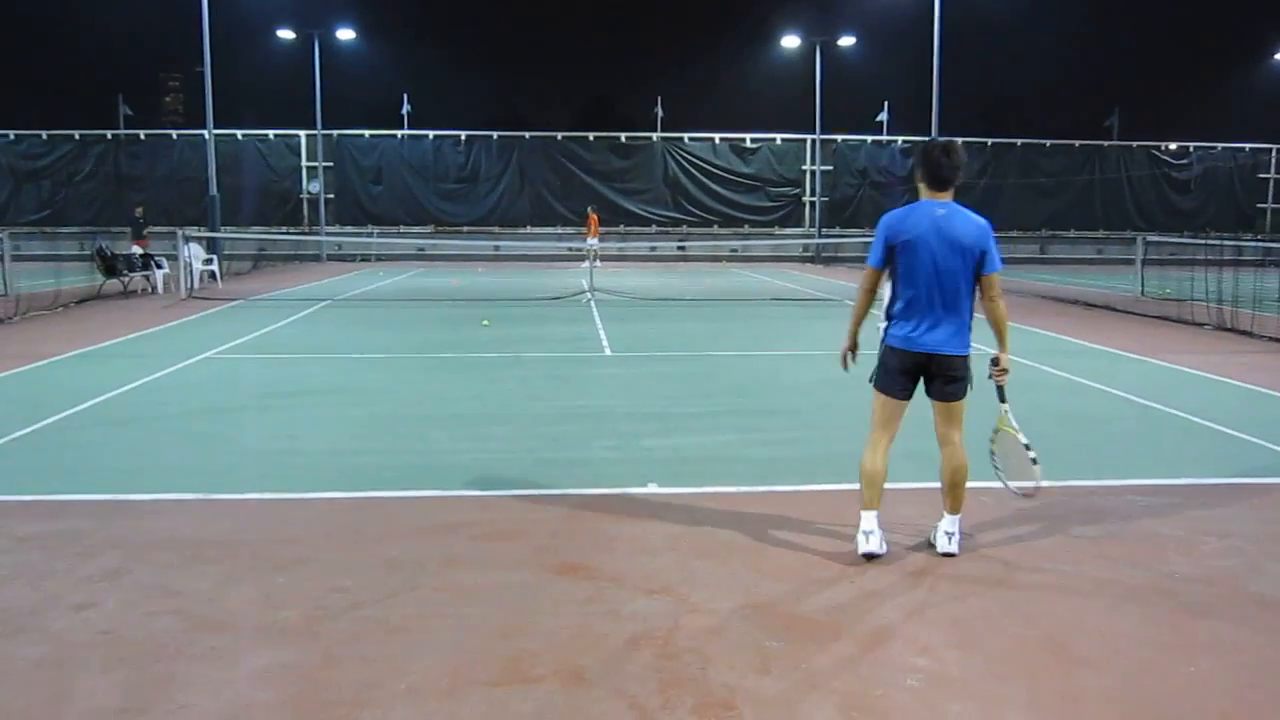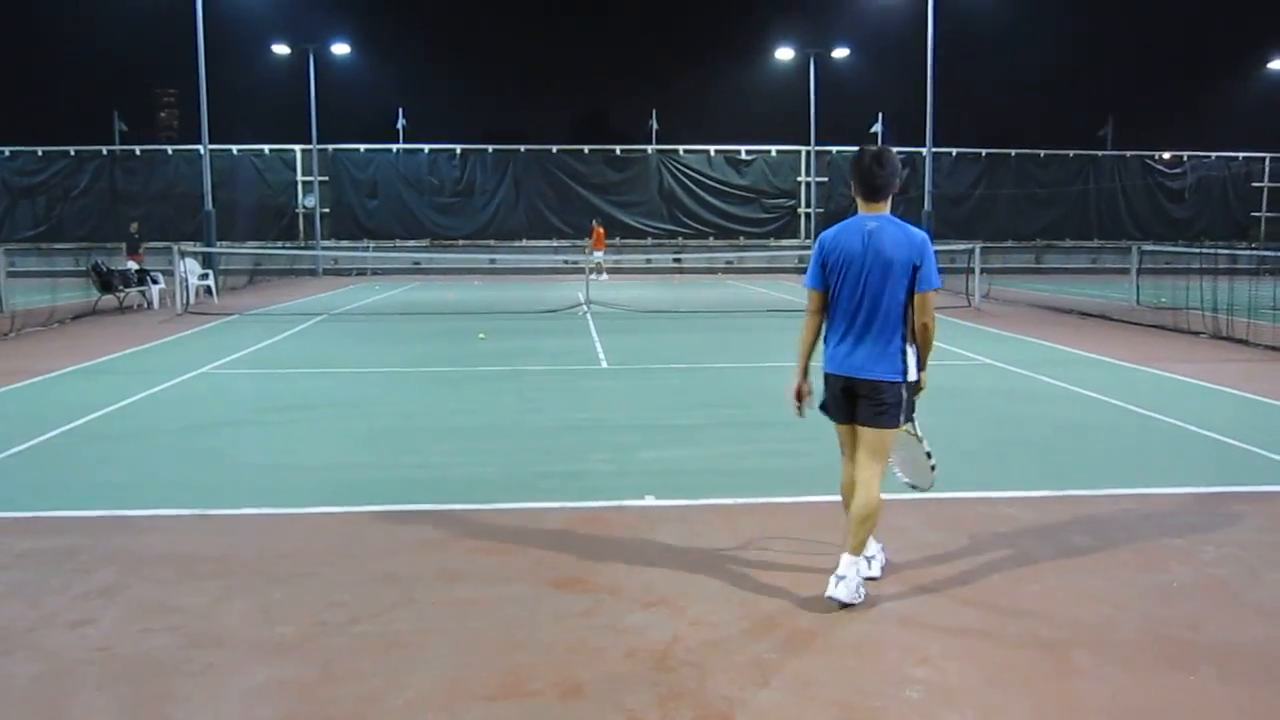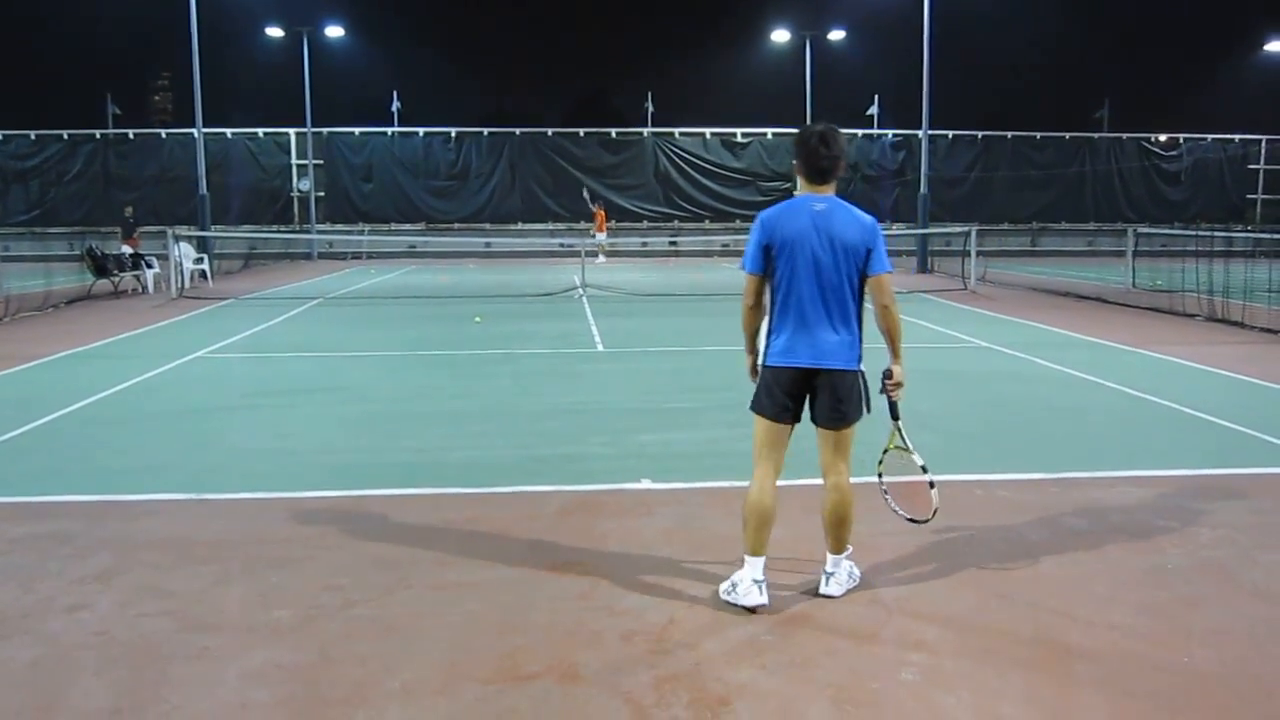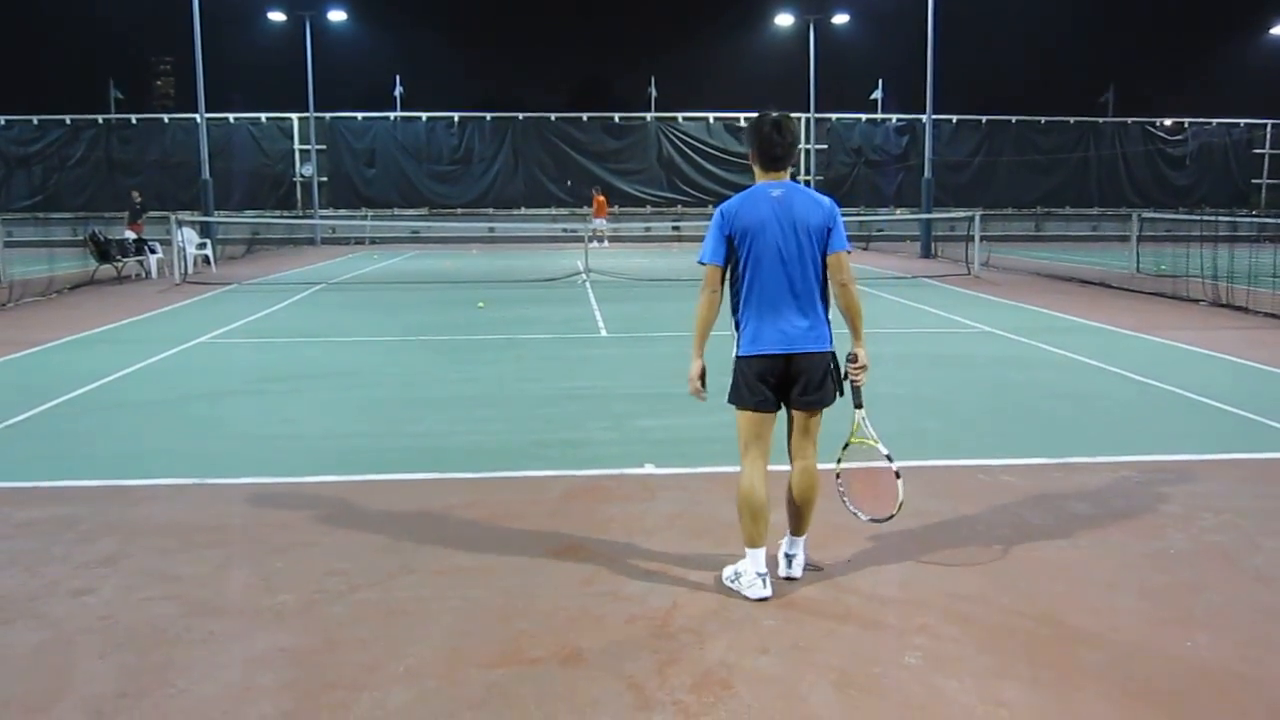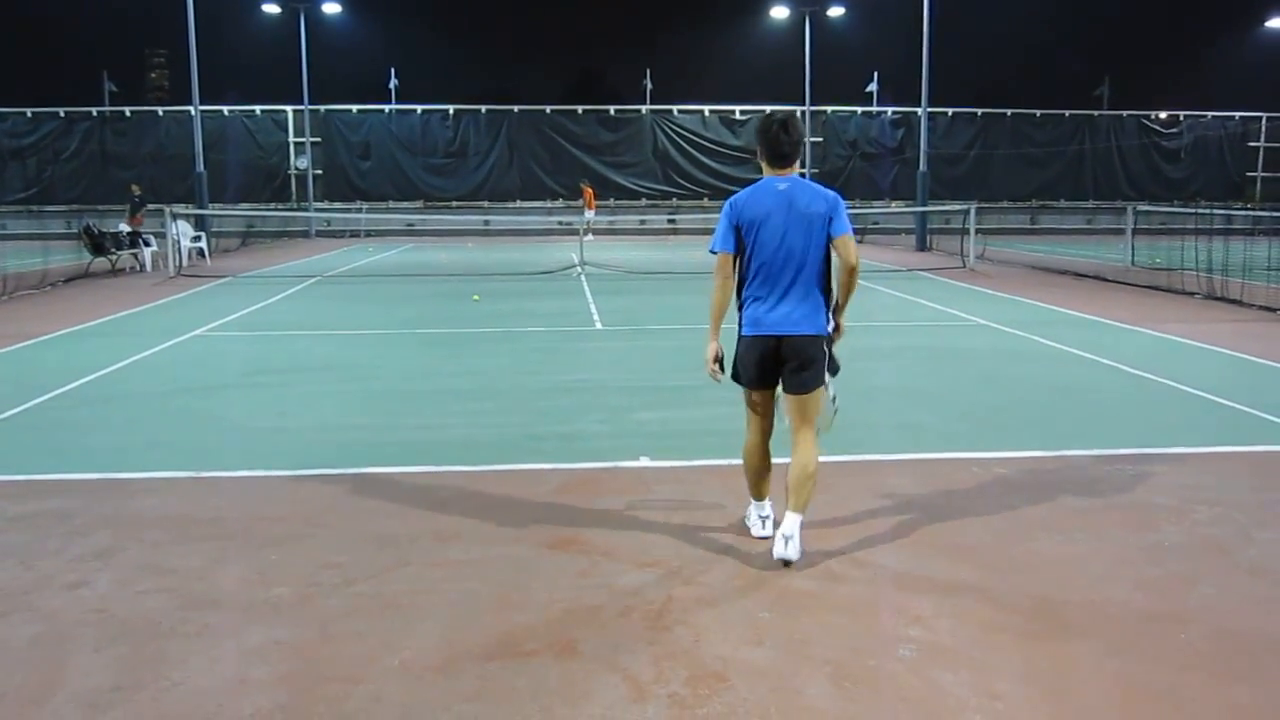
dt=0.7s
person 1, frame 1
left shoulder: (894, 223)
right shoulder: (978, 228)
left elbow: (868, 287)
right elbow: (992, 297)
left wrist: (851, 335)
right wrist: (1003, 349)
left hip: (900, 346)
right hip: (952, 350)
left knee: (879, 439)
right knee: (951, 441)
left ankle: (869, 528)
right ankle: (950, 530)
person 1, frame 2
left shoulder: (830, 240)
right shoulder: (915, 243)
left elbow: (813, 313)
right elbow: (923, 319)
left wrist: (801, 372)
right wrist: (921, 367)
left hip: (839, 370)
right hip: (888, 373)
left knee: (853, 465)
right knee: (870, 474)
left ankle: (864, 552)
right ankle: (846, 574)
person 1, frame 3
left shoulder: (770, 222)
right shoulder: (864, 227)
left elbow: (752, 300)
right elbow: (884, 303)
left wrist: (751, 352)
right wrist: (896, 361)
left hip: (782, 361)
right hip: (839, 364)
left knee: (765, 471)
right knee: (836, 471)
left ankle: (751, 577)
right ankle: (837, 569)
person 1, frame 4
left shoulder: (730, 212)
right shoulder: (824, 208)
left elbow: (711, 291)
right elbow: (842, 282)
left wrist: (698, 355)
right wrist: (858, 342)
left hip: (756, 350)
right hip: (813, 350)
left knee: (754, 461)
right knee: (804, 454)
left ankle: (754, 567)
right ankle: (793, 552)
person 1, frame 5
left shoulder: (739, 204)
right shoulder: (827, 201)
left elbow: (724, 276)
right elbow: (850, 262)
left wrist: (714, 337)
right wrist: (838, 313)
left hip: (756, 332)
right hip: (808, 332)
left knee: (758, 429)
right knee: (805, 436)
left ankle: (760, 512)
right ankle: (790, 530)
